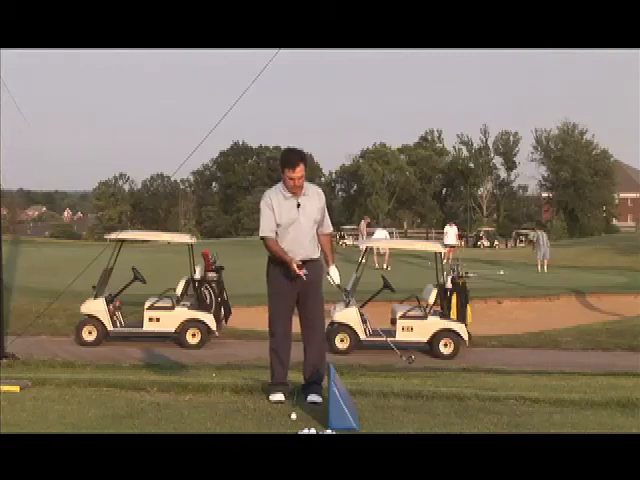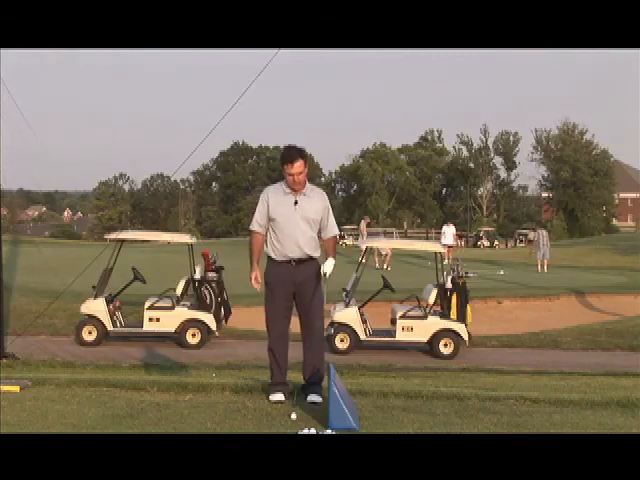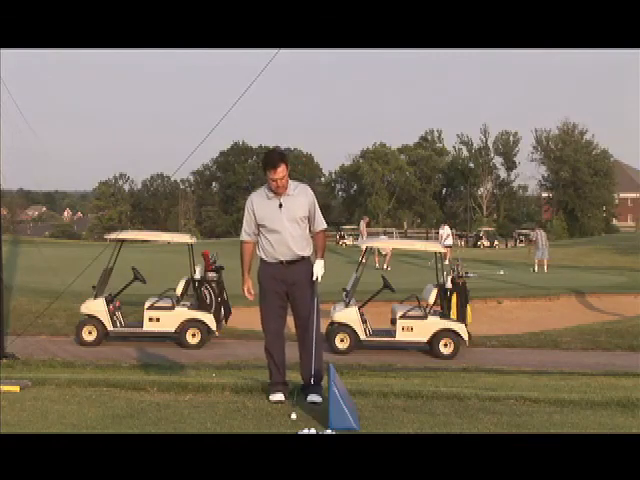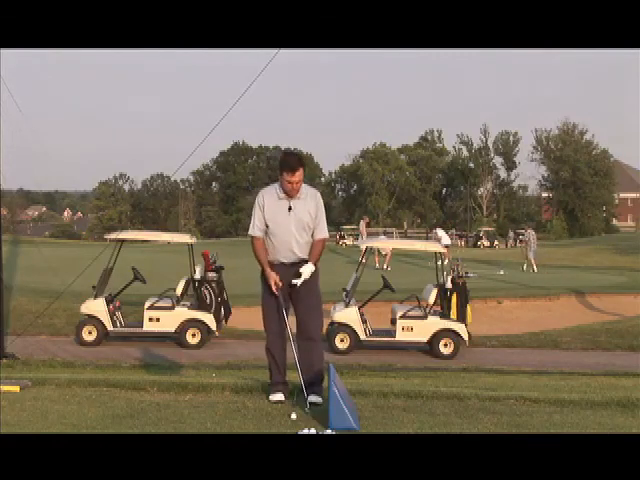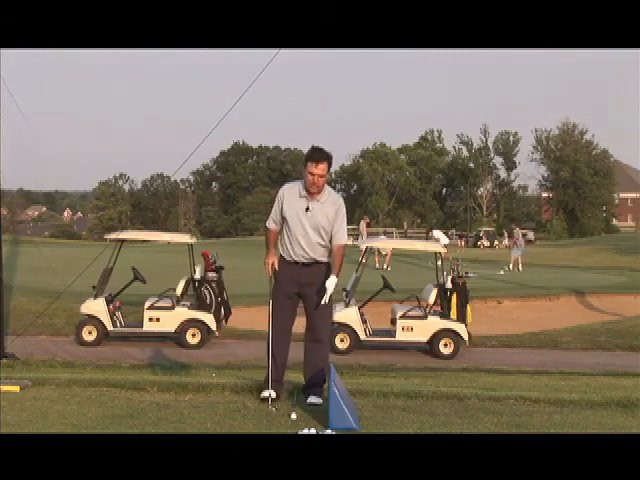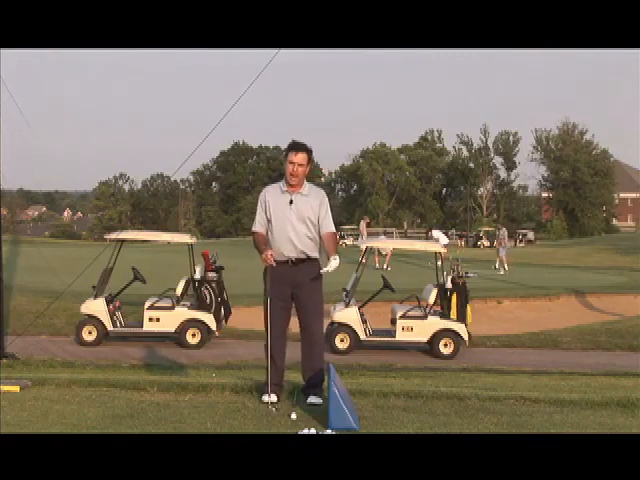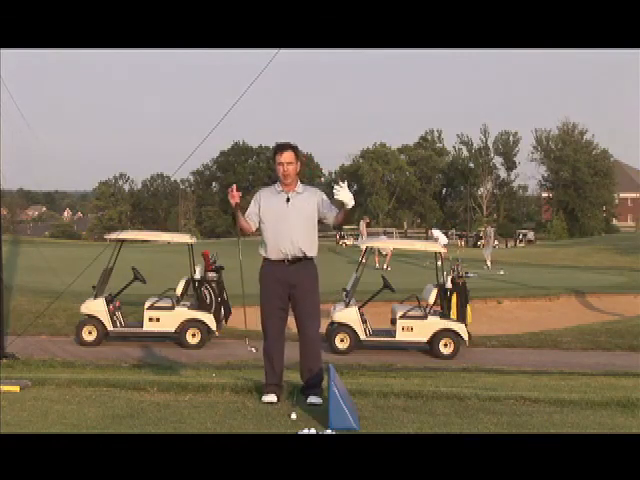
dt=0.7s
person 1, frame 1
left shoulder: (317, 194)
right shoulder: (270, 198)
right elbow: (268, 237)
left wrist: (330, 264)
right wrist: (288, 260)
left hip: (312, 268)
right hip: (281, 270)
left knee: (315, 327)
right knee: (280, 329)
left ankle: (313, 385)
right ankle: (278, 384)
person 1, frame 2
left shoulder: (319, 197)
right shoulder: (269, 194)
left elbow: (329, 233)
right elbow: (258, 232)
left wrist: (330, 258)
right wrist: (254, 266)
left hip: (309, 268)
right hip: (278, 268)
left knee: (314, 328)
right knee: (277, 329)
left ankle: (313, 385)
right ankle: (278, 385)
person 1, frame 3
left shoulder: (305, 193)
right shoulder: (254, 200)
left elbow: (318, 229)
right elbow: (248, 240)
left wrist: (320, 259)
right wrist: (245, 276)
left hip: (302, 268)
right hip: (270, 270)
left knee: (309, 327)
right knee: (272, 330)
left ankle: (312, 384)
right ankle: (278, 385)
person 1, frame 4
left shoulder: (314, 197)
right shoulder: (265, 197)
left elbow: (320, 236)
right elbow: (257, 236)
left wrist: (311, 264)
right wrist: (268, 270)
left hip: (305, 271)
right hip: (274, 271)
left knee: (311, 330)
right knee: (274, 331)
left ankle: (313, 387)
right ankle: (278, 385)
person 1, frame 5
left shoulder: (336, 202)
right shoulder: (286, 192)
left elbow: (339, 243)
right elbow: (273, 225)
left wrist: (334, 276)
right wrist: (271, 251)
left hip: (318, 272)
right hip: (287, 268)
left knee: (319, 332)
right knee: (279, 328)
left ankle: (314, 388)
right ankle: (273, 383)
person 1, frame 6
left shoulder: (318, 196)
right shoulder: (268, 194)
left elbow: (327, 231)
right elbow: (258, 230)
left wrist: (333, 256)
right wrist: (264, 249)
left hip: (308, 269)
right hip: (277, 270)
left knee: (312, 329)
right knee: (274, 330)
left ankle: (313, 388)
right ankle: (273, 387)
person 1, frame 7
left shoulder: (314, 195)
right shoulder: (262, 196)
left elbow: (336, 219)
right elbow: (247, 228)
left wrist: (348, 204)
right wrist: (236, 207)
left hip: (304, 268)
right hip: (272, 269)
left knee: (310, 329)
right knee: (272, 330)
left ankle: (312, 388)
right ankle: (272, 387)
